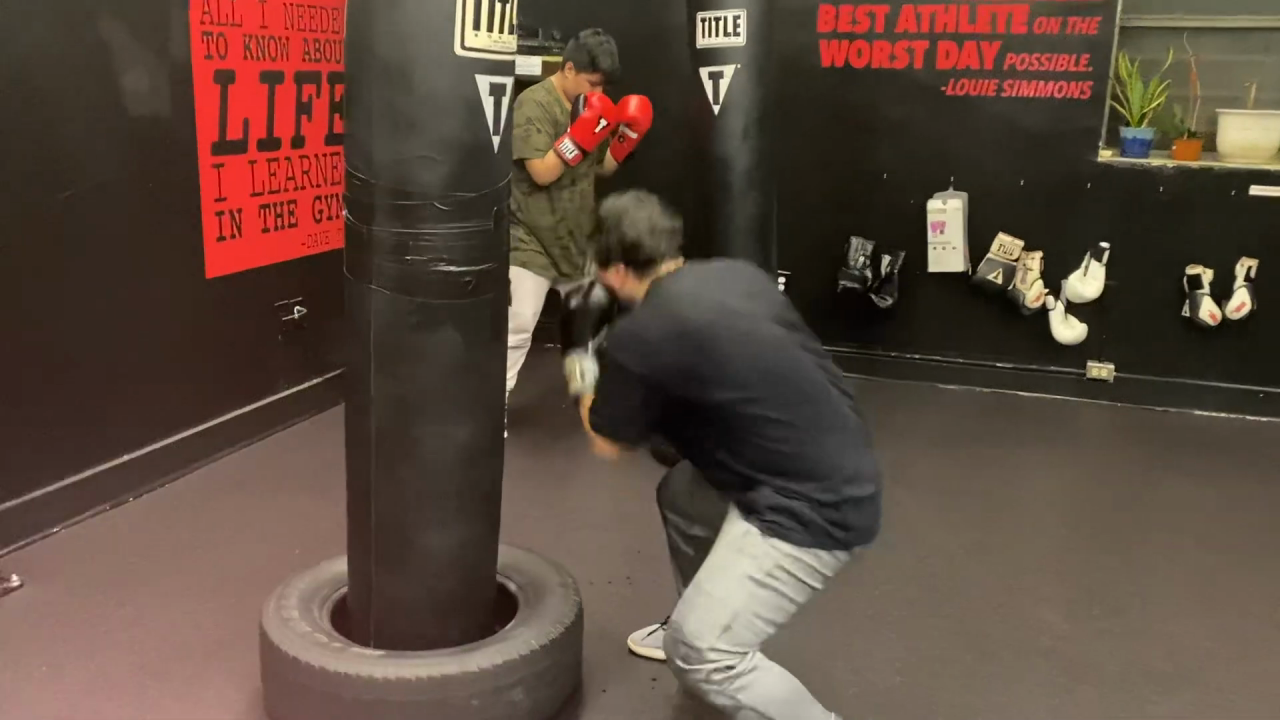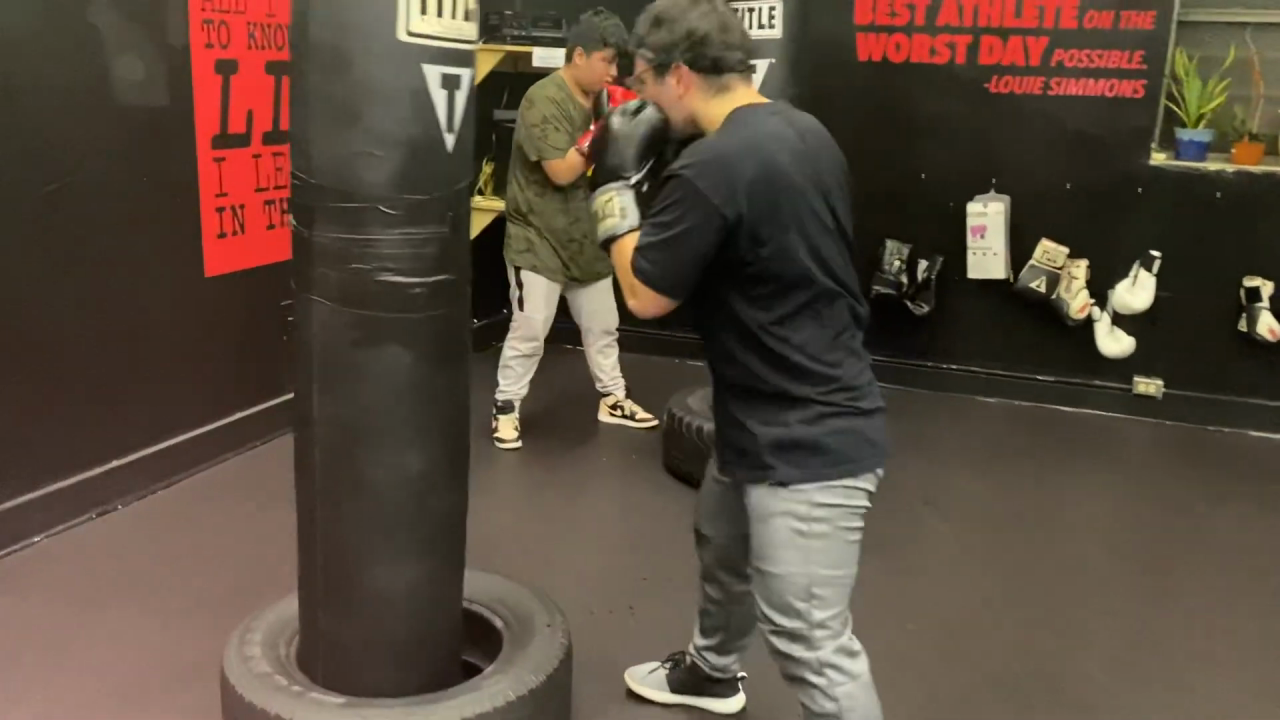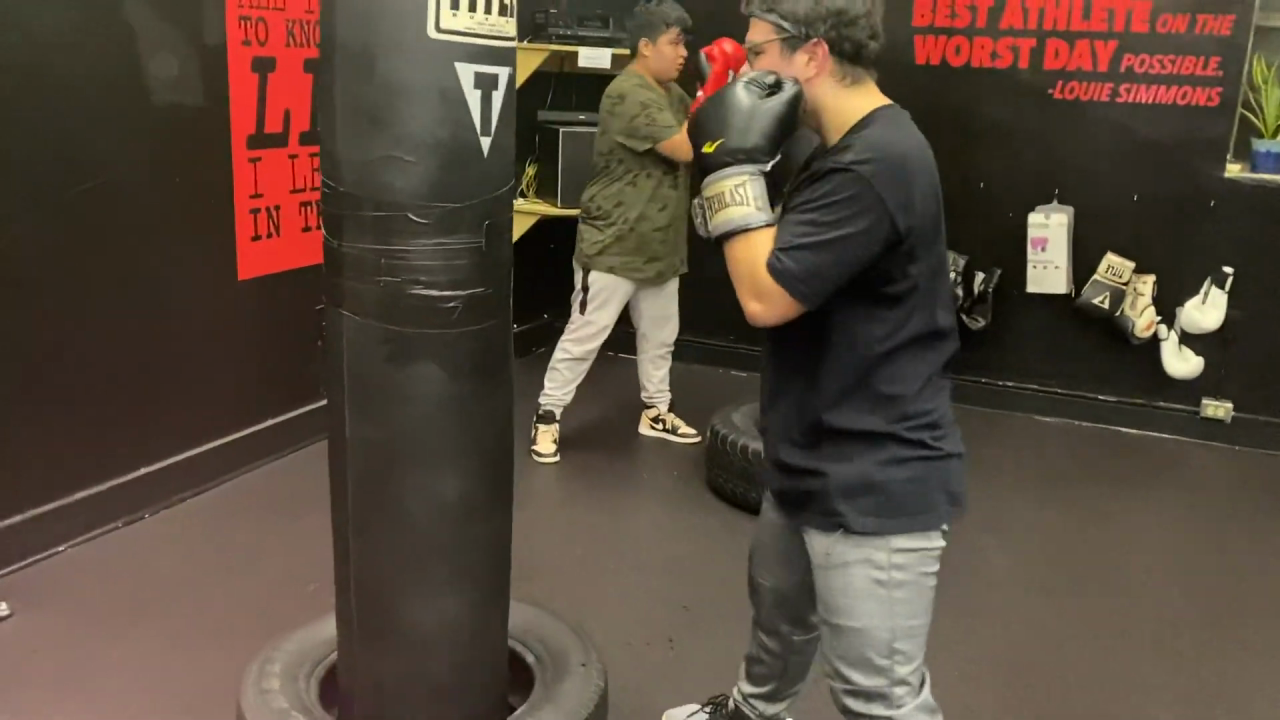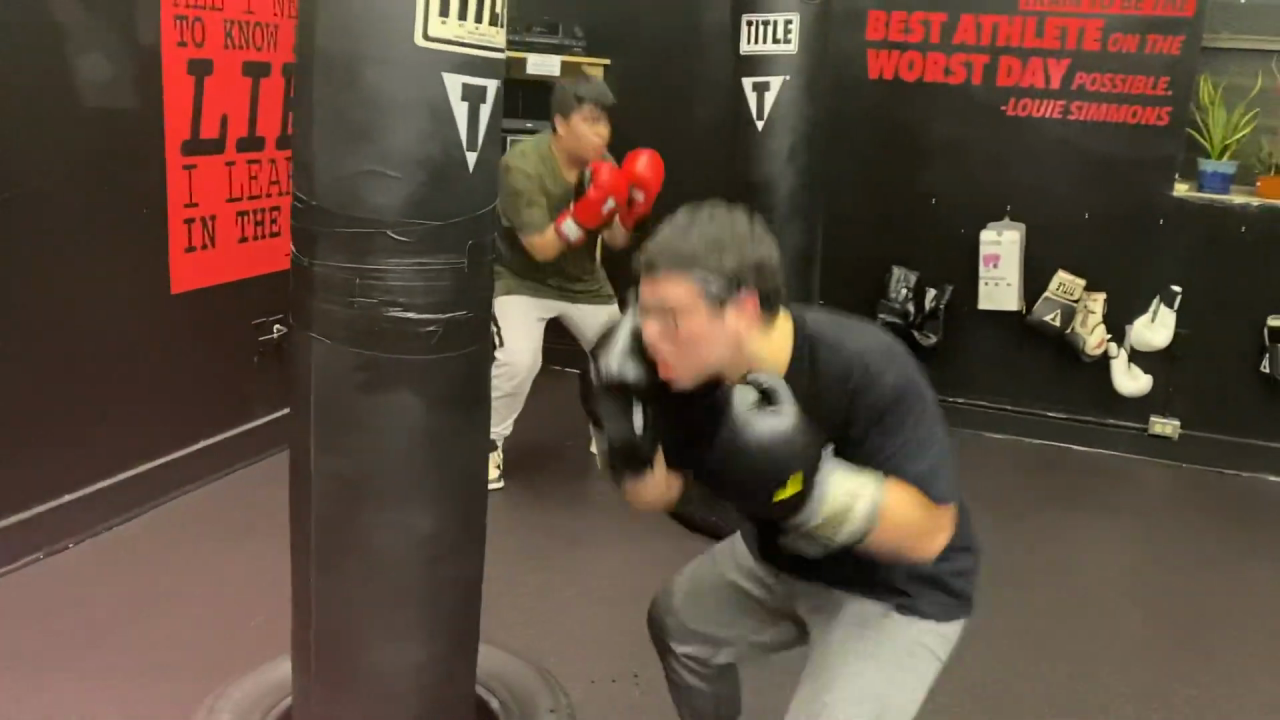
dt=0.7s
person 1, frame 1
left shoulder: (642, 337)
right shoulder: (736, 278)
left elbow: (609, 440)
left wrist: (580, 349)
left hip: (810, 508)
right hip: (826, 471)
left knee: (705, 653)
right knee: (683, 496)
right ankle: (697, 639)
person 1, frame 2
left shoulder: (712, 167)
right shoulder: (801, 132)
left elbow: (645, 295)
left wrist: (617, 180)
right wrist: (658, 201)
left hip: (809, 439)
right hip: (771, 420)
left knee: (808, 640)
right knee: (721, 540)
person 1, frame 3
left shoulder: (875, 164)
right shoulder: (871, 141)
left elbow: (764, 299)
right elbow: (791, 256)
left wrist: (733, 166)
right wrist: (744, 160)
left hip: (877, 477)
right hip: (820, 459)
right knee: (779, 594)
person 1, frame 4
left shoulder: (869, 370)
right shoulder: (693, 374)
left elbow: (926, 531)
right elbow: (650, 493)
left wrist: (805, 481)
right wrist: (620, 413)
left hip: (901, 588)
right knee: (681, 623)
person 2, frame 1
left shoulder: (588, 105)
right shoulder: (534, 105)
left elbow: (601, 168)
right elbow: (541, 173)
left wrist: (627, 136)
right wrist: (583, 132)
left hip: (574, 238)
right hip: (529, 239)
right knee: (516, 326)
person 2, frame 2
left shoulder: (600, 98)
right shoulder: (543, 100)
right elbow: (562, 172)
left hip: (586, 238)
right hip: (538, 240)
left knee: (602, 325)
right knee: (529, 332)
left ankle: (612, 398)
right ankle: (505, 408)
person 2, frame 3
left shoulder: (668, 90)
right shoulder: (630, 95)
right elbow: (685, 148)
left wrist: (715, 88)
right wrist: (712, 90)
left hip: (660, 241)
right hip: (614, 242)
left knee: (661, 334)
right knee: (586, 333)
left ankle: (656, 412)
right ankle: (547, 417)
person 2, frame 4
left shoulder: (603, 169)
right shoulder: (522, 167)
left elbow: (617, 240)
right elbow: (541, 249)
left wrist: (634, 205)
right wrist: (588, 212)
left hip: (578, 278)
right hip: (517, 276)
right knee: (517, 361)
right ankle: (489, 445)
